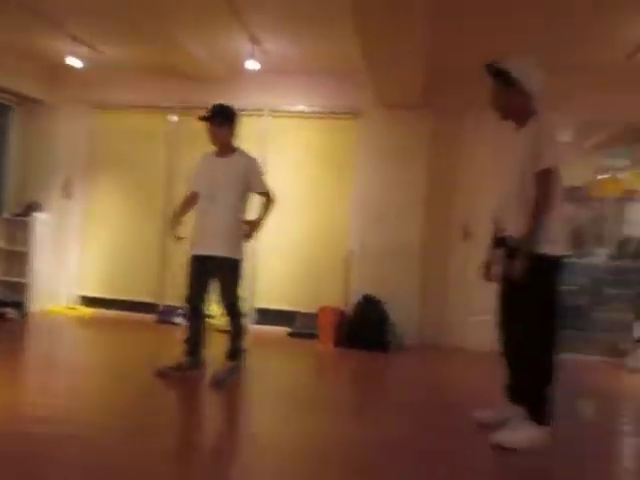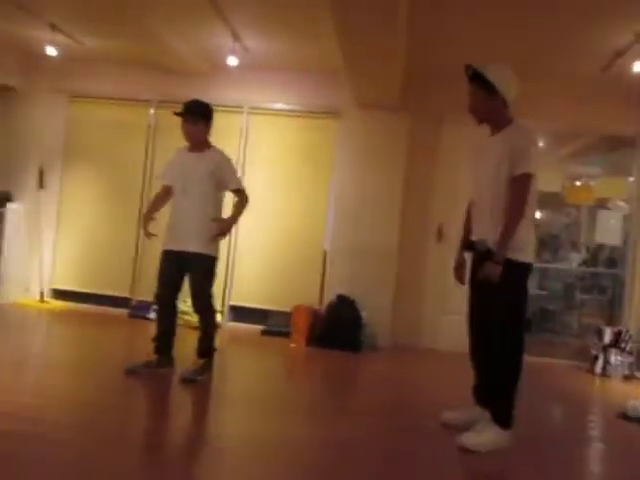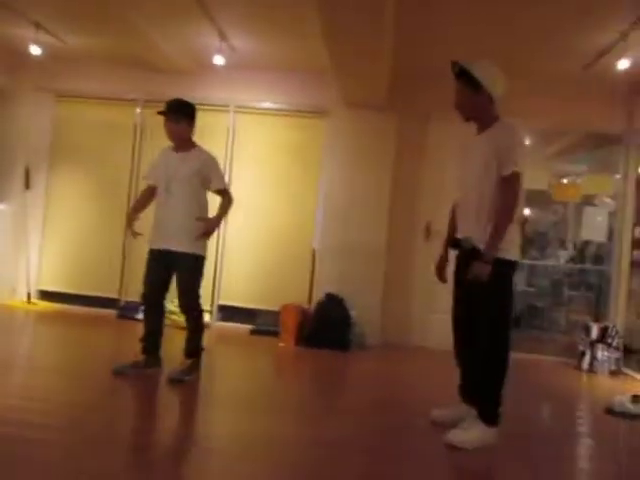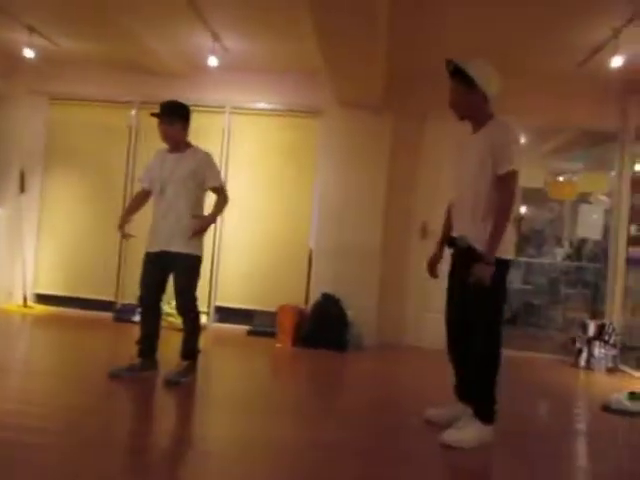
dt=0.1s
person 1, frame 1
left shoulder: (542, 131)
right shoulder: (521, 137)
left elbow: (545, 196)
left wrist: (525, 251)
right wrist: (495, 250)
left hip: (539, 252)
right hip: (517, 249)
left knee: (534, 334)
right knee: (514, 331)
left ankle: (537, 419)
right ankle: (517, 403)
person 1, frame 2
left shoulder: (520, 137)
right shoulder: (488, 144)
left elbow: (519, 200)
left wrist: (497, 255)
right wrist: (463, 250)
left hip: (510, 257)
right hip: (485, 253)
left knee: (504, 339)
right knee: (481, 335)
left ankle: (501, 422)
right ankle: (483, 405)
person 1, frame 3
left shoulder: (506, 136)
right shoulder: (474, 143)
left elbow: (509, 200)
left wrist: (487, 255)
right wrist: (446, 249)
left hip: (495, 256)
right hip: (469, 251)
left knee: (490, 337)
right knee: (465, 333)
left ankle: (487, 420)
right ankle: (470, 403)
person 1, frame 4
left shoulder: (502, 135)
right shoulder: (469, 141)
left elbow: (506, 199)
left wrist: (489, 257)
right wrist: (440, 247)
left hip: (488, 254)
right hip: (463, 250)
left knee: (483, 335)
right knee: (459, 332)
left ankle: (483, 417)
right ankle: (466, 402)
person 2, frame 1
left shoulder: (245, 163)
right shoulder: (206, 161)
left elbow: (267, 197)
left wrist: (257, 221)
right wrist: (177, 216)
left hip: (228, 247)
right hip: (201, 245)
left knee: (229, 304)
right knee: (194, 301)
left ankle: (234, 359)
right ankle: (193, 357)
person 2, frame 2
left shoulder: (219, 160)
right shoulder: (179, 156)
left elbow: (242, 196)
right elbow: (168, 189)
left wrist: (231, 220)
right wrist: (150, 213)
left hip: (203, 245)
right hip: (174, 242)
left knee: (201, 303)
right knee: (164, 298)
left ankle: (205, 359)
right ankle: (163, 355)
person 2, frame 3
left shoulder: (204, 160)
right shoulder: (164, 156)
left elbow: (226, 196)
right elbow: (151, 189)
left wrist: (216, 220)
right wrist: (133, 212)
left hip: (190, 245)
right hip: (160, 241)
left knee: (188, 303)
right knee: (151, 298)
left ankle: (192, 359)
right ankle: (150, 355)
person 2, frame 4
left shoulder: (201, 159)
right shoulder: (158, 158)
left elbow: (222, 195)
right elbow: (145, 191)
left wrist: (210, 218)
right wrist: (126, 214)
left hip: (187, 246)
right hip: (157, 243)
left knee: (185, 304)
right knee: (148, 300)
left ankle: (189, 361)
right ankle: (147, 358)
